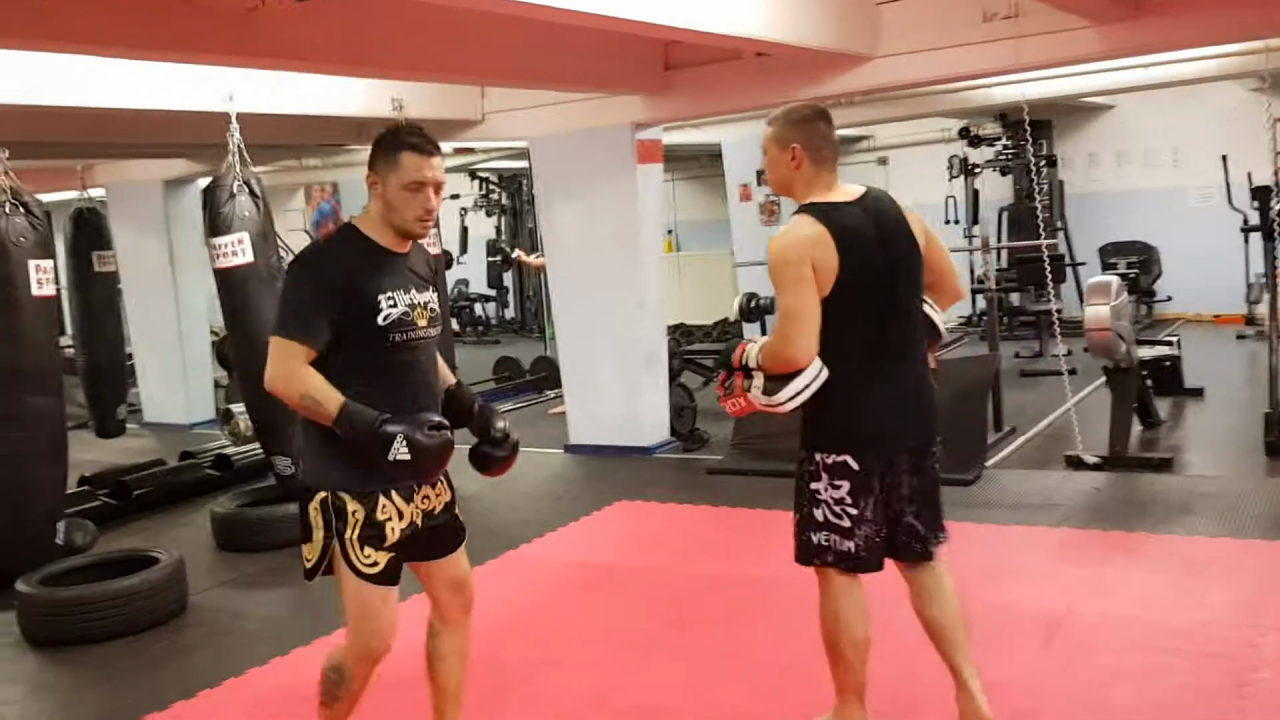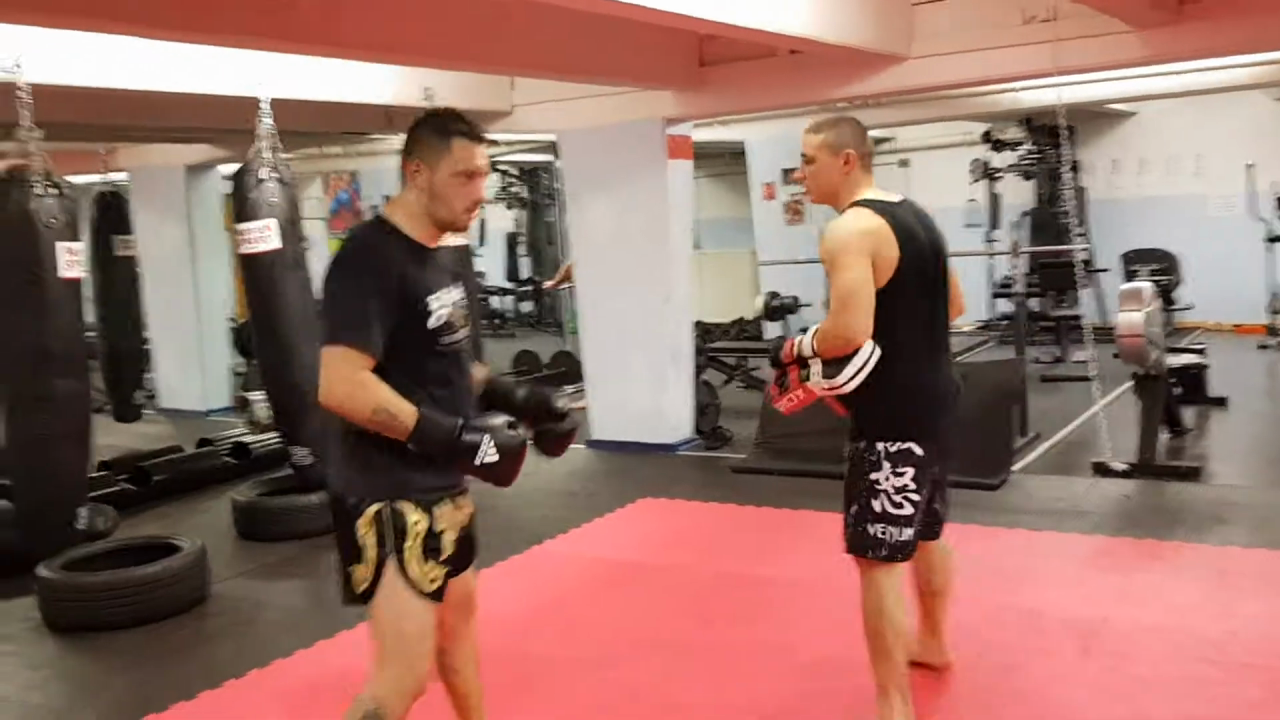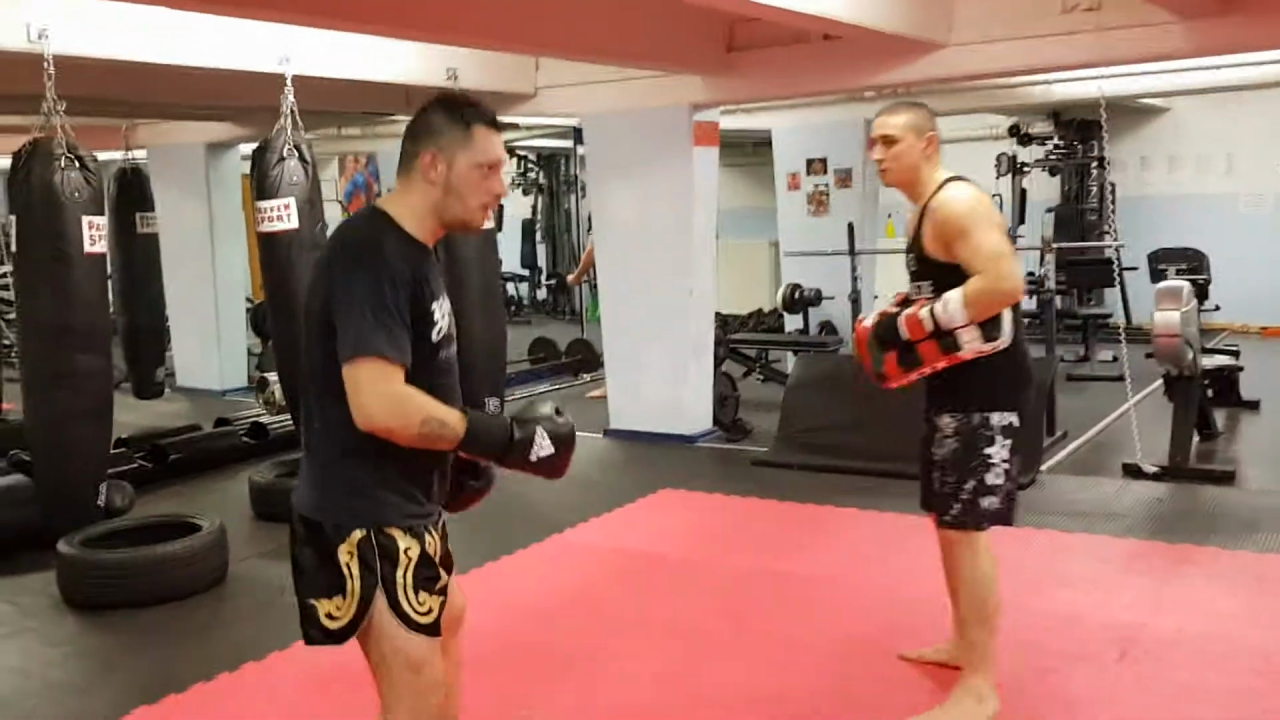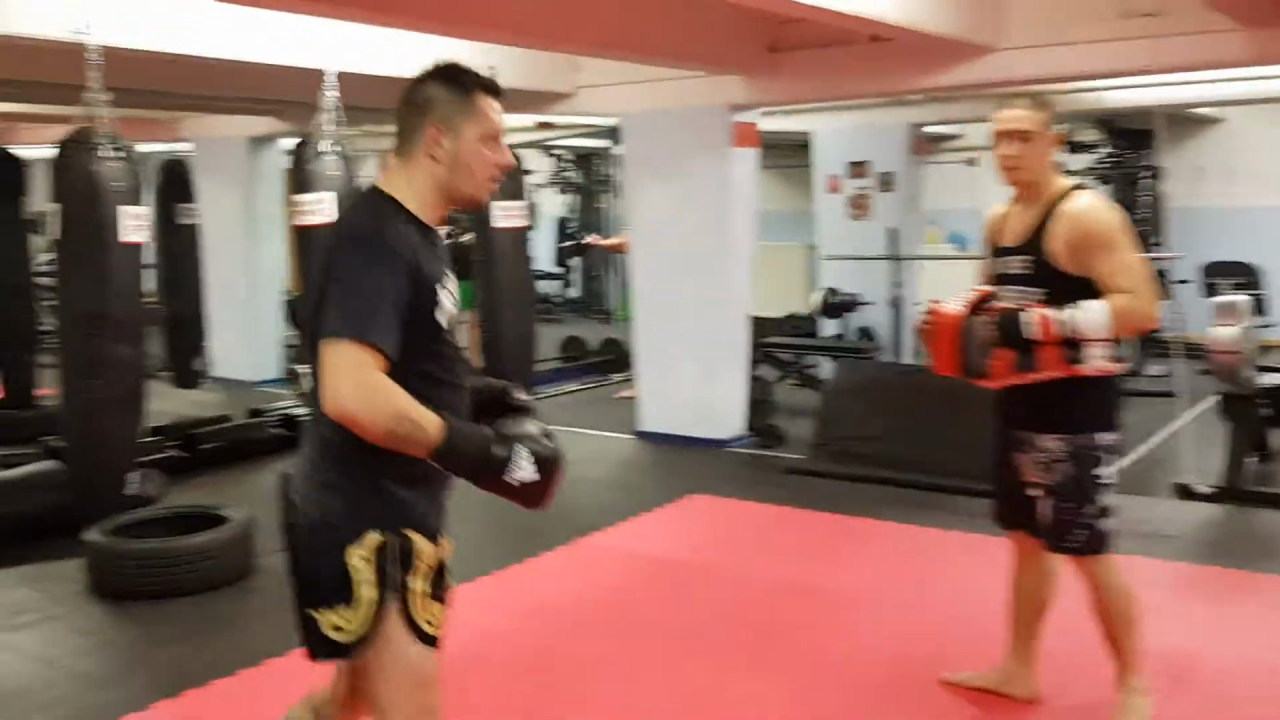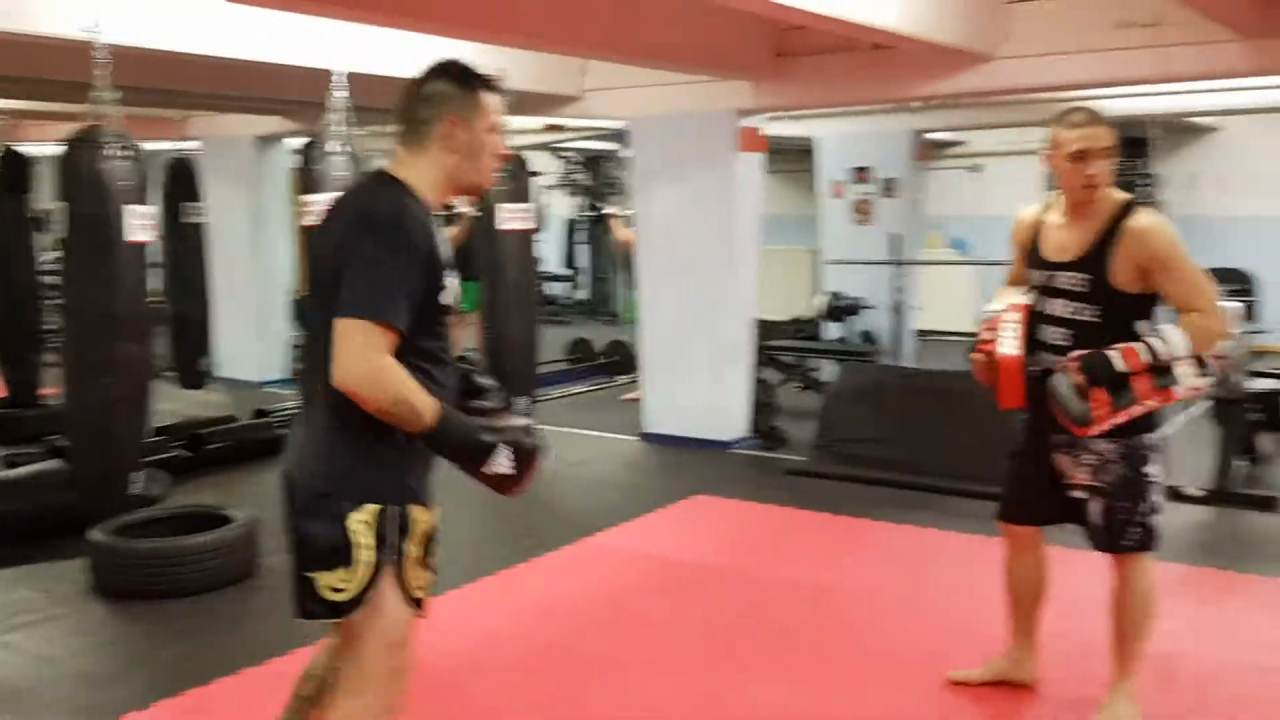
dt=0.3s
person 1, frame 1
left shoulder: (421, 261)
right shoulder: (330, 265)
right elbow: (282, 373)
left wrist: (472, 408)
right wrist: (375, 431)
left hip: (421, 475)
right hip: (355, 484)
left knee: (457, 599)
right knee: (371, 638)
person 1, frame 2
left shoulder: (438, 255)
right shoulder: (368, 260)
right elbow: (342, 387)
left wrist: (516, 397)
right wrist: (460, 439)
left hip: (433, 486)
right hip: (389, 494)
left knee: (455, 615)
person 1, frame 3
left shoulder: (412, 250)
right shoulder: (370, 256)
right elbow: (378, 404)
left wrist: (467, 446)
right wrist: (503, 437)
left hip: (400, 504)
right hip: (365, 516)
left knee: (447, 621)
person 1, frame 4
left shoulder: (410, 233)
right shoulder: (377, 242)
right elbow: (348, 391)
left wrist: (474, 396)
right wrist: (483, 456)
left hip: (382, 510)
right hip: (366, 521)
person 1, frame 5
left shoulder: (382, 209)
right shoulder: (394, 224)
right elbow: (358, 369)
left wrist: (449, 391)
right wrist: (466, 439)
left hip: (340, 475)
right hip: (365, 487)
left knee: (360, 654)
person 2, frame 1
left shoulder: (796, 240)
right shoulder: (898, 213)
left elbow: (794, 352)
right elbow: (950, 290)
left wrist: (745, 357)
left hip: (846, 427)
right hip: (913, 413)
left knee: (838, 574)
right knee: (922, 559)
person 2, frame 2
left shoulder: (849, 229)
right shoulder: (913, 216)
left elbow: (851, 329)
right elbow: (953, 306)
left wrist: (795, 350)
left hip: (895, 413)
right hip: (928, 400)
left knee: (878, 557)
right knee: (918, 535)
right ankle: (932, 641)
person 2, frame 3
left shoulder: (956, 203)
right shoulder: (929, 210)
left elbow: (1005, 285)
left wrist: (915, 323)
right wrist: (902, 321)
left hip: (984, 387)
right hip: (960, 385)
left knee: (963, 527)
right knee: (956, 521)
right ankle: (968, 643)
person 2, frame 4
left shoulder: (1087, 214)
right shoulder: (1002, 217)
left elbow: (1142, 307)
left wrist: (1044, 328)
left hip: (1077, 412)
right hip: (1022, 404)
left knee: (1088, 552)
right knee: (1027, 539)
right ankle: (1018, 669)
person 2, frame 5
left shoulder: (1143, 232)
right shoulder: (1030, 224)
left elbow: (1208, 320)
left hip: (1116, 422)
right hip: (1045, 411)
left knee: (1128, 554)
right knee: (1020, 529)
right ankle: (1021, 656)
